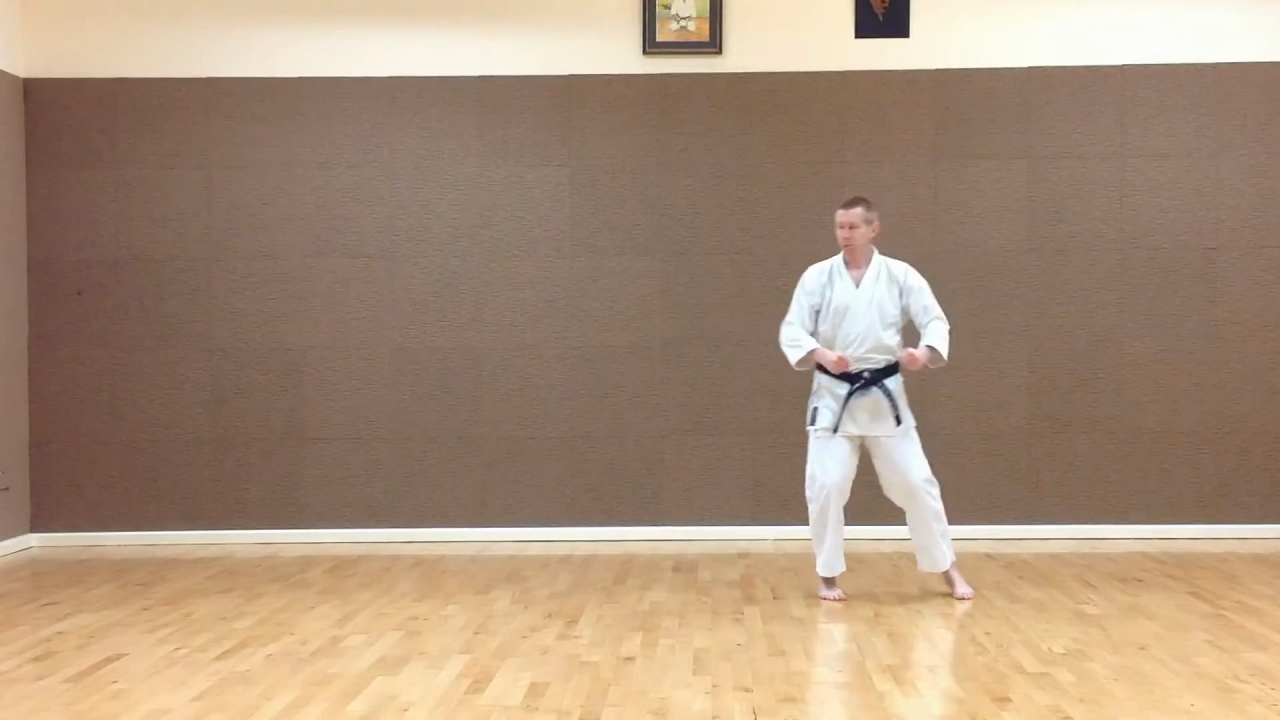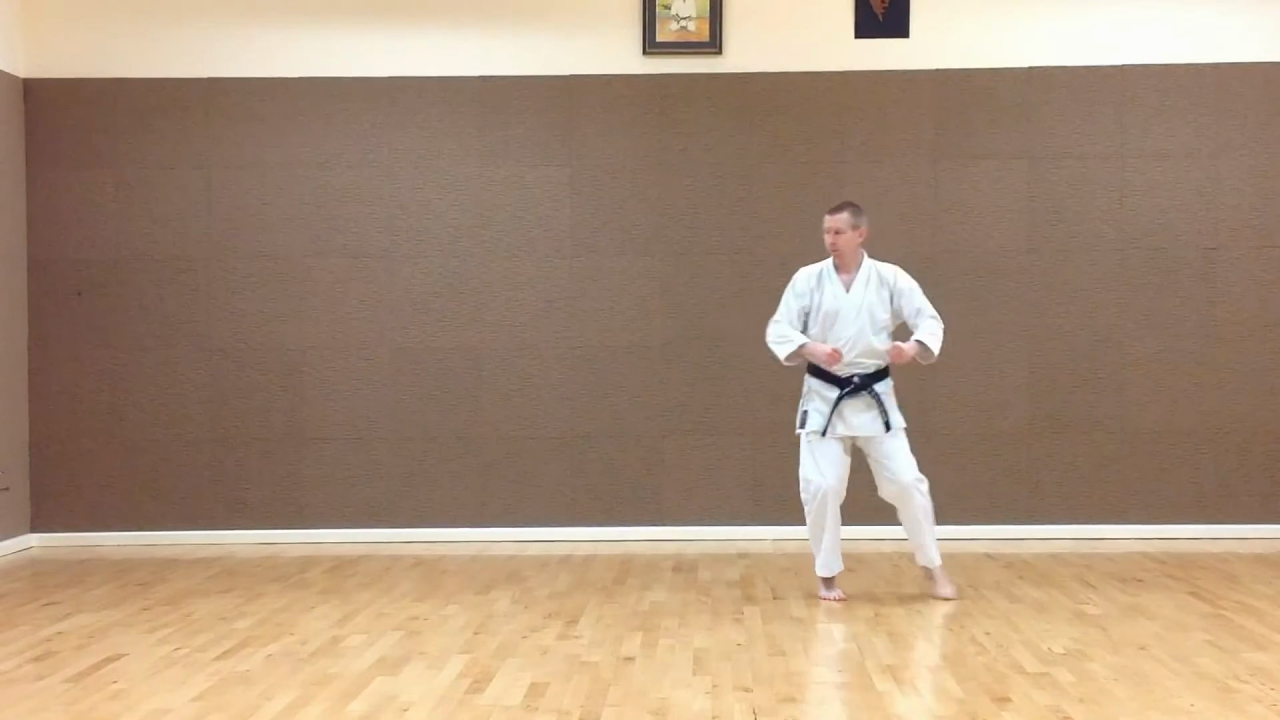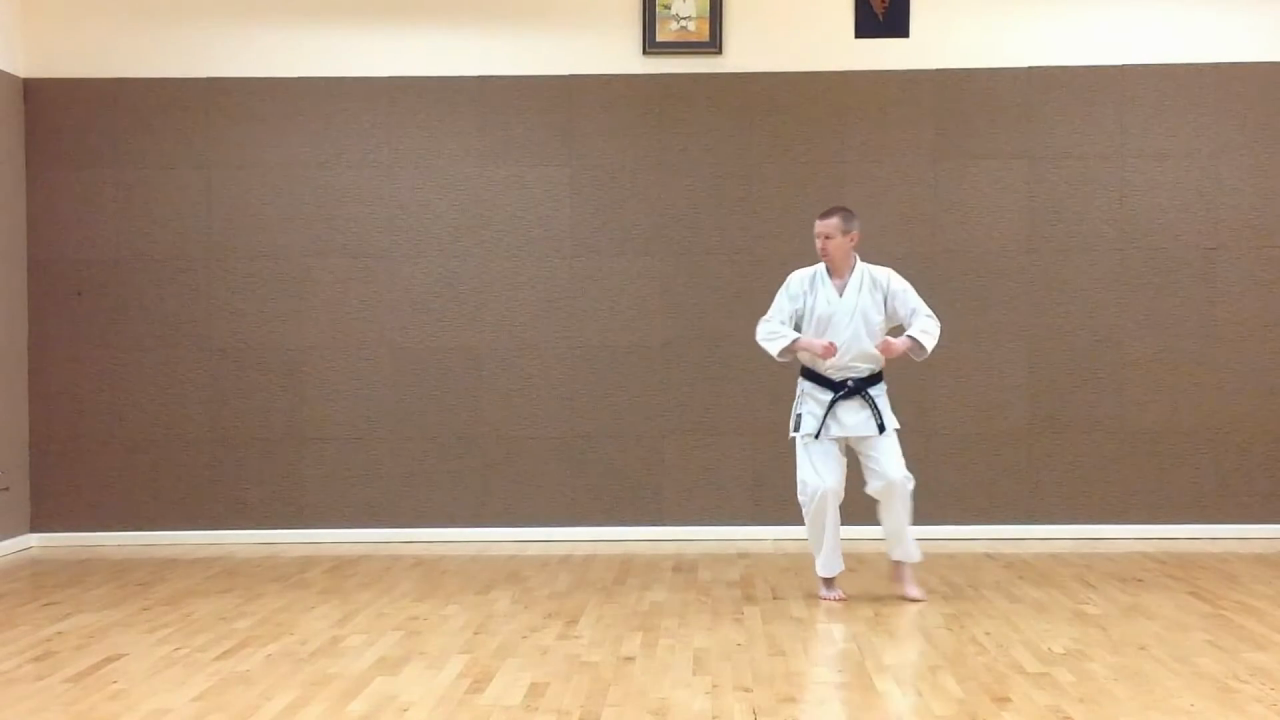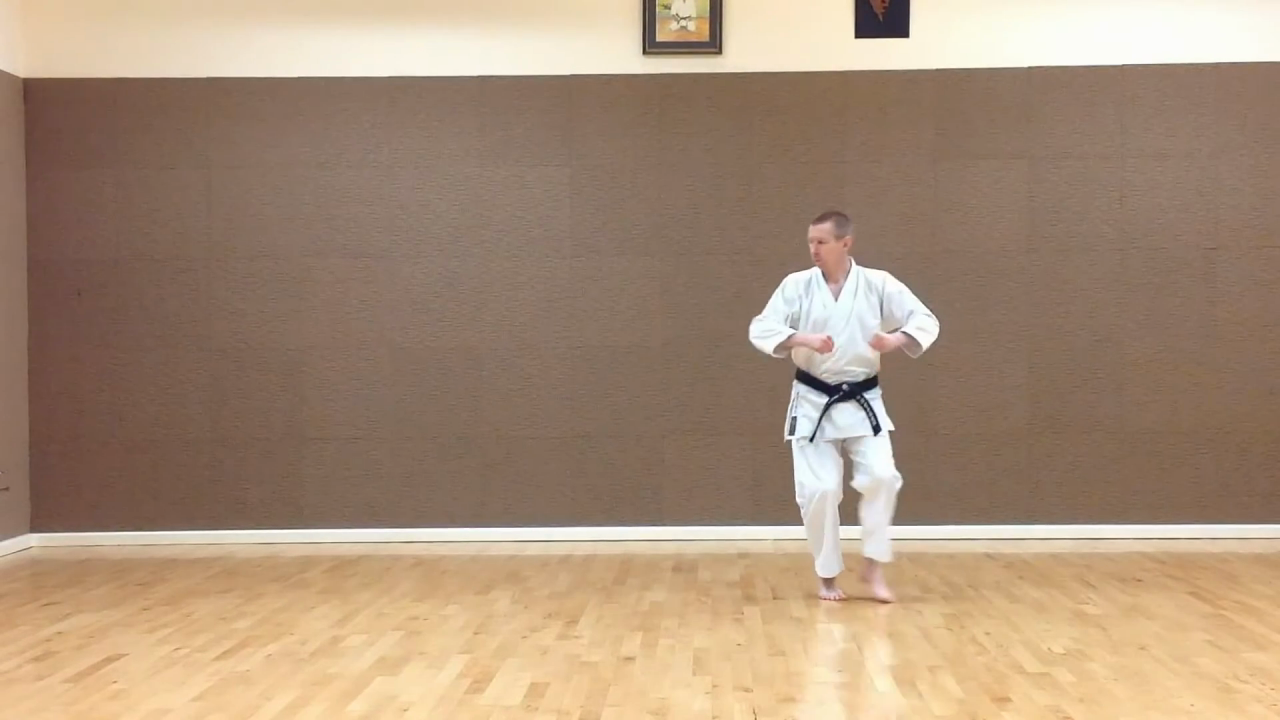
dt=0.1s
person 1, frame 1
left shoulder: (899, 275)
right shoulder: (817, 276)
left elbow: (936, 321)
right elbow: (790, 331)
left wrist: (925, 353)
right wrist: (820, 355)
left hip: (884, 394)
right hip: (833, 395)
left knee: (915, 482)
right knee: (825, 485)
left ankle: (949, 570)
right ankle: (829, 575)
person 1, frame 2
left shoulder: (890, 278)
right shoulder: (808, 279)
left elbow: (930, 321)
right elbow: (778, 330)
left wrist: (913, 348)
right wrist: (812, 349)
left hip: (875, 397)
right hip: (824, 397)
left knee: (905, 481)
right knee: (821, 487)
left ankle: (932, 566)
right ankle: (828, 575)
person 1, frame 3
left shoulder: (883, 281)
right shoulder: (801, 281)
left elbow: (928, 321)
right elbow: (767, 329)
left wrist: (903, 343)
right wrist: (804, 343)
left hip: (868, 399)
right hip: (817, 401)
left knee: (892, 478)
right knee: (820, 489)
left ankle: (902, 566)
right ankle: (828, 575)
person 1, frame 4
left shoulder: (879, 284)
right shoulder: (797, 285)
left elbow: (926, 321)
right elbow: (760, 329)
left wrist: (897, 339)
right wrist: (801, 339)
left hip: (862, 403)
right hip: (812, 404)
left knee: (880, 477)
right knee: (818, 490)
left ankle: (874, 566)
right ankle: (828, 575)
